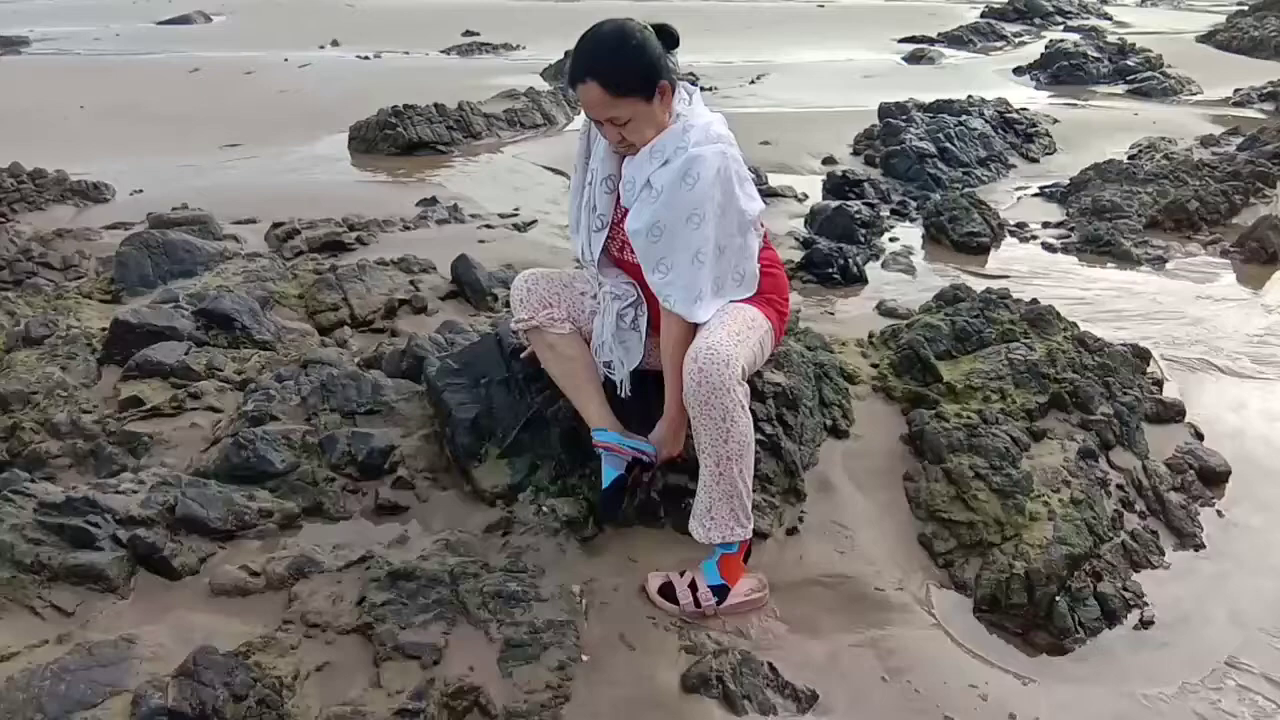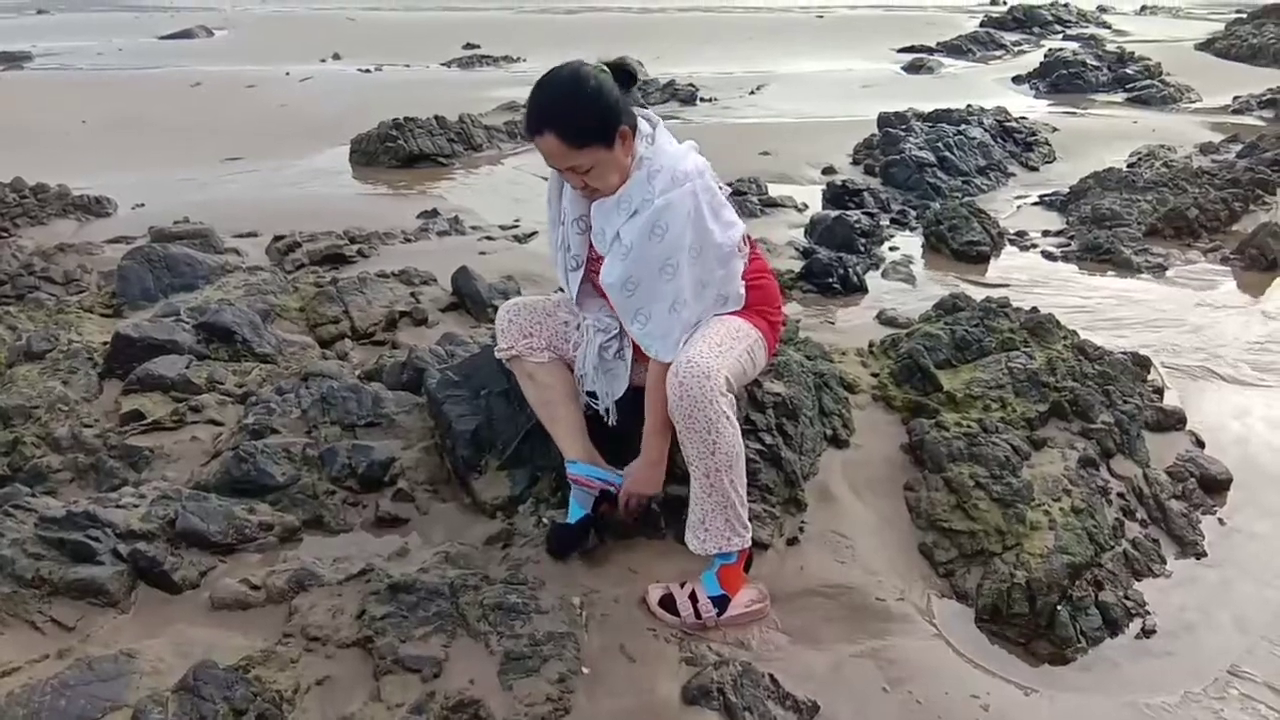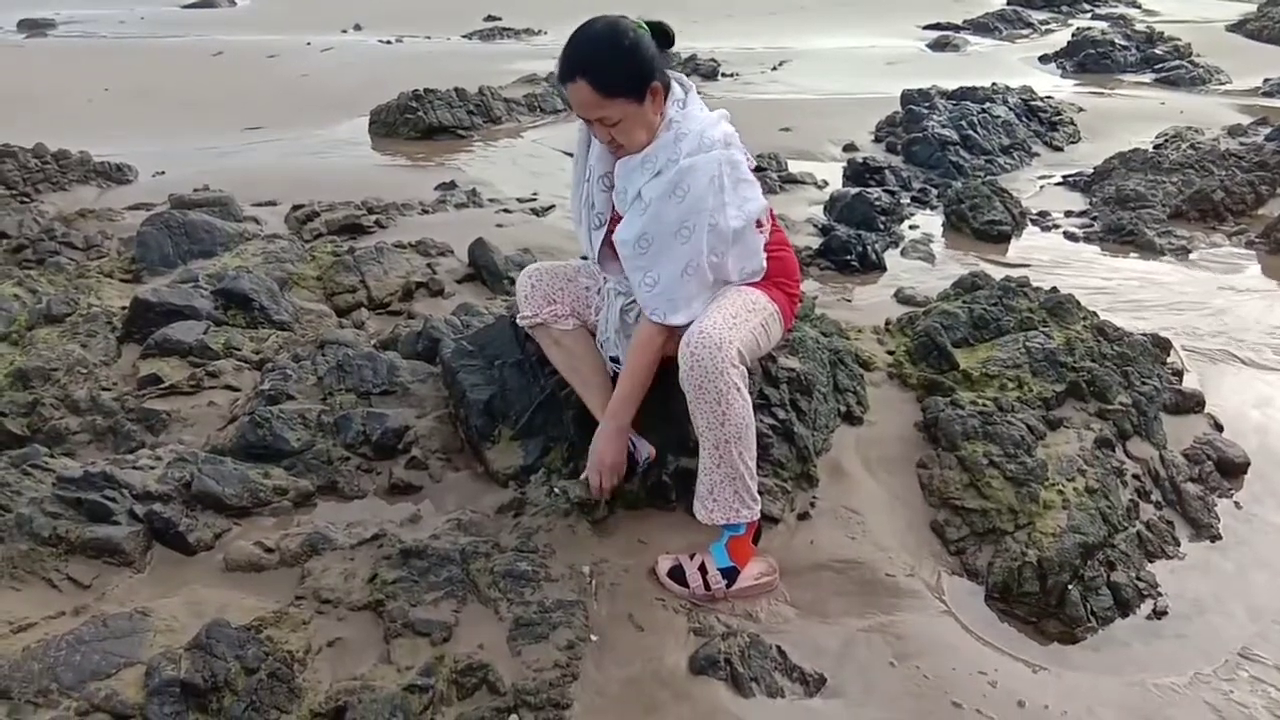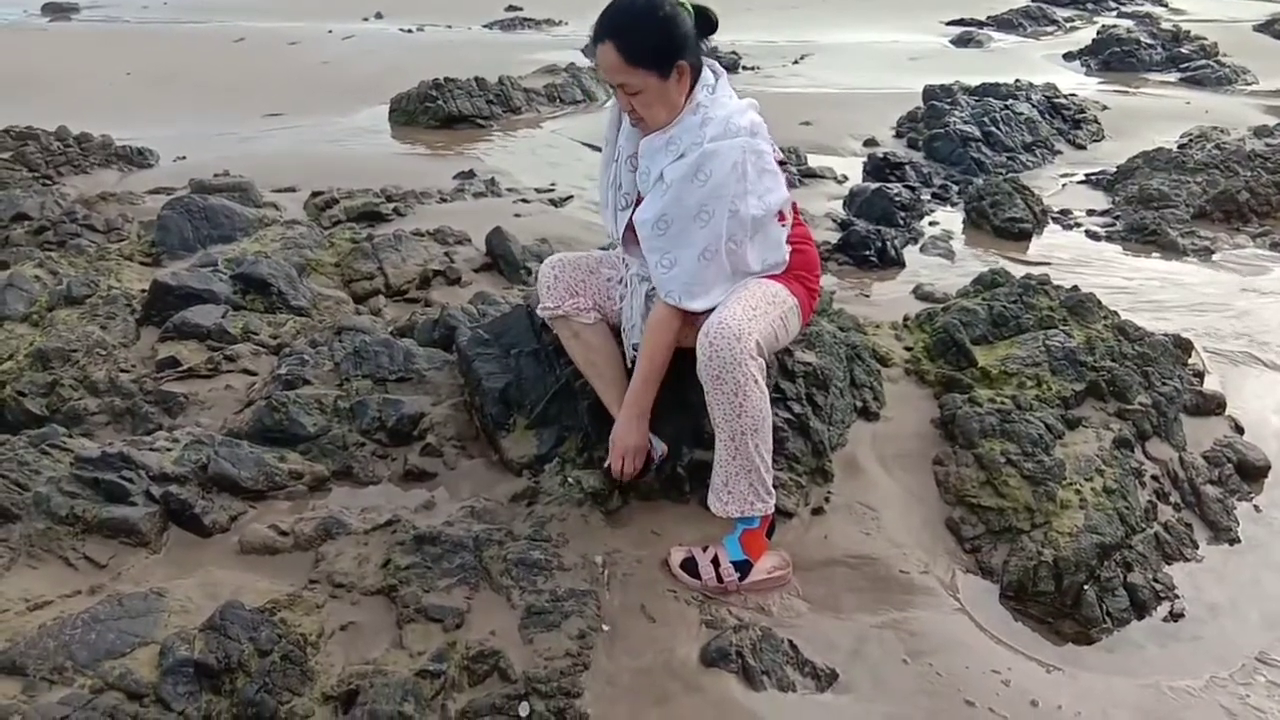
dt=0.7s
person 1, frame 1
left shoulder: (701, 161)
right shoulder: (609, 132)
left elbow: (684, 300)
right elbow: (600, 236)
left wrist: (673, 420)
right wrist: (568, 324)
left hip: (732, 296)
right hip: (640, 289)
left knee: (710, 363)
right knee: (532, 293)
left ankle: (731, 556)
right ankle: (614, 443)
person 1, frame 2
left shoulder: (672, 196)
right shoulder: (587, 164)
left elbow: (666, 340)
right elbow: (588, 270)
left wrist: (652, 460)
left hip: (729, 309)
right hip: (633, 312)
left knee: (694, 376)
right knee: (517, 322)
left ankle: (730, 567)
right ankle: (588, 472)
person 1, frame 3
left shoulder: (697, 163)
right shoulder: (612, 126)
left elbow: (663, 312)
right elbow: (610, 236)
left wrist: (612, 429)
left hip: (747, 280)
right hip: (646, 277)
left knee: (705, 346)
right knee: (538, 288)
left ankle: (739, 539)
right ankle: (628, 447)
person 1, frame 4
left shoulder: (720, 148)
right shoulder: (647, 108)
left elbow: (679, 295)
right elbow: (647, 241)
left wrist: (633, 416)
left hip: (764, 274)
right hip: (673, 266)
left knee: (725, 337)
right knee: (560, 278)
left ankle: (753, 531)
right ankle: (639, 445)
